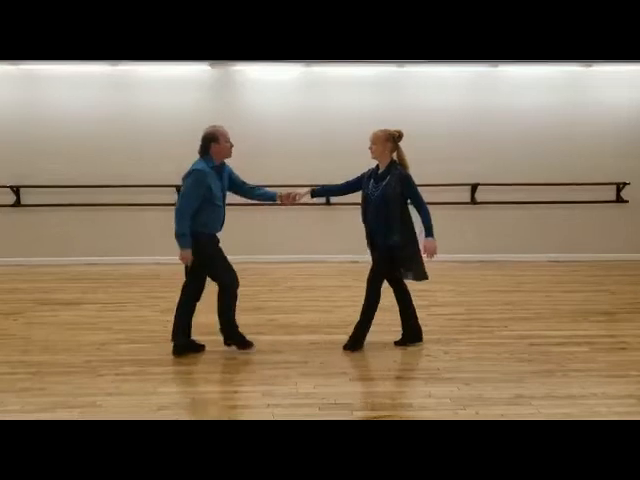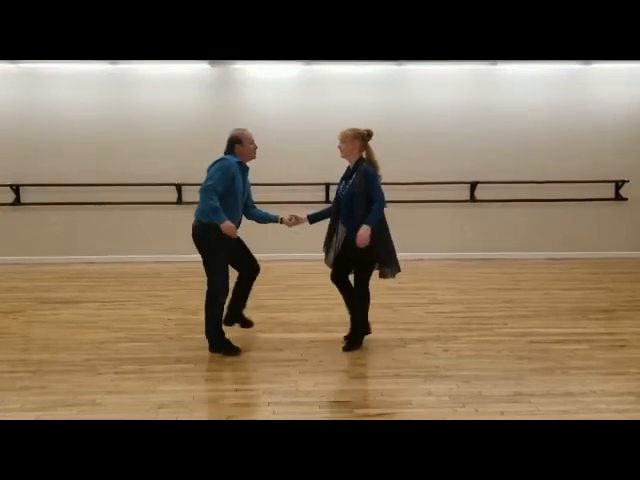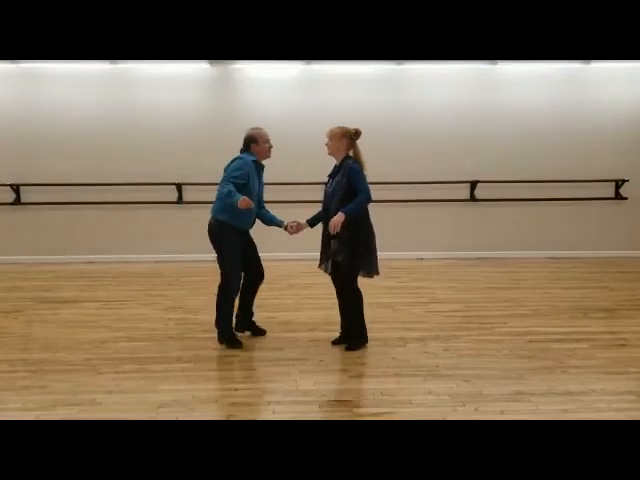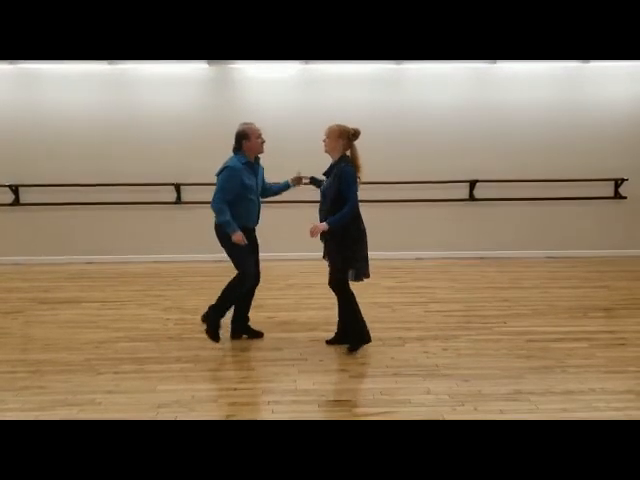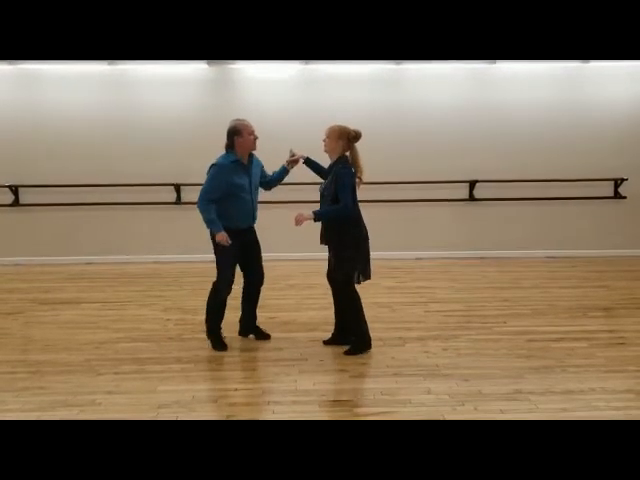
dt=0.5s
person 1, frame 1
left shoulder: (223, 170)
right shoulder: (199, 173)
left elbow: (246, 189)
right elbow: (183, 211)
left wrist: (277, 197)
right wrist: (185, 245)
left hip: (204, 237)
right hip: (197, 238)
left knee: (193, 288)
right knee: (229, 281)
left ankle: (181, 341)
right ankle: (230, 333)
person 1, frame 2
left shoulder: (242, 174)
right shoulder: (225, 166)
left elbow: (250, 210)
right elbow: (207, 194)
left wrist: (279, 219)
right wrist: (222, 221)
left hip: (225, 234)
right hip: (209, 232)
left knee: (251, 268)
right knee: (219, 283)
left ankle: (234, 314)
right ankle: (216, 340)
person 1, frame 3
left shoulder: (258, 170)
right shoulder: (242, 164)
left elbow: (259, 209)
right elbow: (225, 186)
left wrist: (282, 224)
right wrist: (238, 199)
left hip: (240, 231)
right hip: (223, 229)
left knee: (256, 273)
right knee: (231, 280)
left ankle: (244, 321)
right ankle: (224, 332)
person 1, frame 4
left shoulder: (256, 165)
right shoulder: (233, 168)
left elbow: (263, 191)
right elbow: (218, 203)
left wrist: (288, 184)
right wrist: (233, 230)
left hip: (248, 230)
right hip: (231, 232)
left knee: (253, 277)
right knee: (247, 274)
left ankle: (240, 325)
right ankle: (213, 316)
person 1, frame 5
left shoulder: (255, 162)
right shoulder: (222, 167)
left elbow: (267, 183)
right elbow: (204, 201)
left wrist: (286, 168)
right wrist: (216, 229)
left hip: (247, 231)
right hip: (226, 234)
left knee: (255, 278)
right knee: (225, 282)
left ankle: (248, 324)
right ankle: (213, 331)
person 2, frame 1
left shoulder: (400, 176)
right shoulder: (370, 175)
left elbow: (421, 206)
right elbow: (342, 188)
left wrist: (429, 236)
right wrist: (309, 192)
left hip: (394, 242)
right hip: (379, 241)
left knee: (373, 283)
right knee: (396, 283)
left ankle: (358, 337)
right ankle: (412, 333)
person 2, frame 2
left shoulder: (367, 171)
right shoulder: (348, 174)
left elbow: (379, 202)
right elbow: (336, 208)
left wrist: (368, 226)
right wrist: (306, 219)
left hip: (366, 239)
right hip: (348, 239)
left knee: (360, 284)
right knee: (338, 276)
left ankle: (357, 335)
right ankle: (361, 325)
person 2, frame 3
left shoulder: (352, 168)
right shoulder: (337, 170)
left elbow: (366, 197)
right elbow: (329, 207)
left wrist: (343, 214)
right wrist: (307, 224)
left hip: (355, 235)
right hip: (340, 236)
left knee: (349, 283)
right knee: (339, 280)
left ankle: (359, 335)
right ankle: (348, 332)
person 2, frame 4
left shoulder: (345, 170)
right shoulder: (336, 168)
left elbow: (352, 205)
left wrist: (327, 223)
right wrist: (311, 180)
left hip: (347, 235)
right hip: (337, 235)
left knee: (338, 282)
right knee: (339, 282)
left ankle: (360, 334)
right ankle: (345, 332)
person 2, frame 5
left shoulder: (344, 170)
right shoulder: (336, 167)
left elbow: (346, 207)
left wrist: (313, 215)
right wrist: (305, 160)
left hip: (349, 237)
right hip: (340, 236)
left knee: (345, 285)
right knee: (336, 281)
left ankle: (362, 339)
right ankle: (343, 333)
